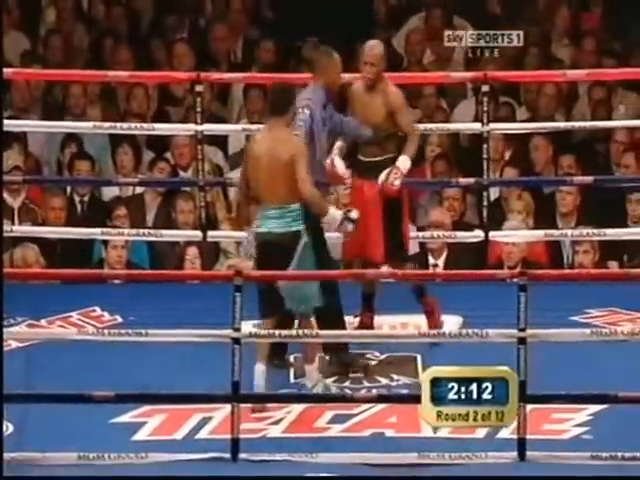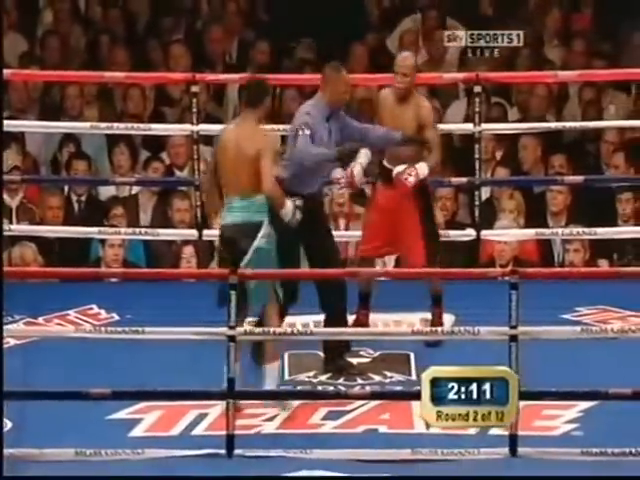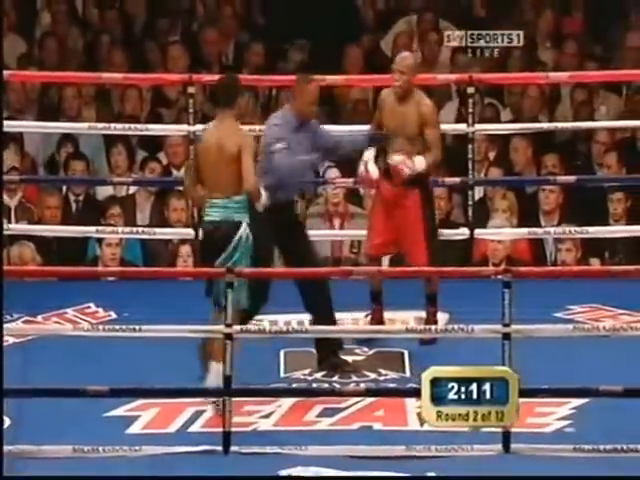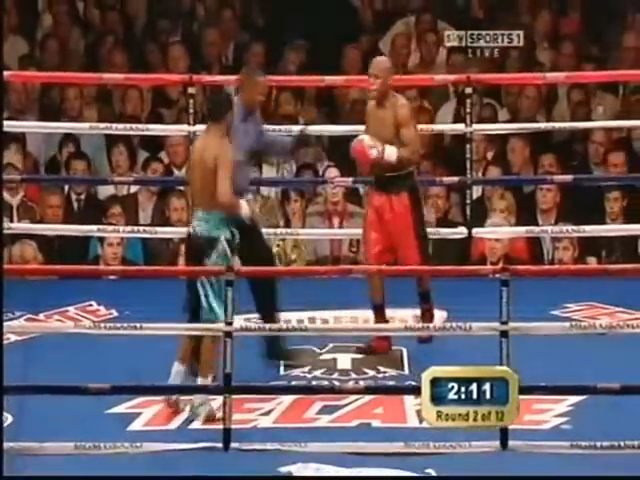
dt=0.3s
person 1, frame 1
left shoulder: (253, 143)
right shoulder: (295, 144)
left elbow: (244, 195)
right elbow: (307, 192)
right wrist: (339, 217)
left hip: (264, 232)
right hip: (290, 230)
left knee: (269, 312)
right knee: (305, 307)
left ankle: (260, 381)
right ankle: (312, 377)
person 1, frame 2
left shoulder: (224, 136)
right shoulder: (262, 138)
left elbow: (212, 185)
right elbow: (269, 188)
right wrist: (290, 210)
left hip: (229, 224)
right hip: (255, 223)
left knee: (237, 308)
right knee: (270, 302)
right ankle: (271, 380)
person 1, frame 3
left shoulder: (203, 136)
right shoulder: (241, 137)
left elbow: (192, 183)
right elbow: (250, 184)
right wrist: (261, 197)
left hip: (211, 222)
right hip: (234, 222)
left knee: (221, 301)
right knee: (231, 308)
left ankle: (211, 371)
right ankle: (215, 380)
person 1, frame 4
left shoulder: (197, 146)
right shoulder: (222, 149)
right elbow: (224, 197)
right wrist: (244, 208)
left hip: (197, 233)
right hip: (214, 236)
left knee: (199, 317)
right knee: (215, 321)
left ankle: (175, 384)
right ankle: (201, 399)
person 2, frame 1
left shoulder: (323, 105)
right shoulder: (308, 102)
left elbow: (343, 125)
right elbow: (298, 131)
left wrist: (374, 135)
right knee: (321, 270)
person 2, frame 2
left shoulder: (335, 117)
right shoulder: (308, 115)
left elbow: (365, 133)
right elbow: (304, 154)
left wrist: (402, 138)
right wrist: (336, 154)
left hip: (310, 201)
right hip: (289, 200)
left knee: (330, 273)
right knee: (287, 280)
left ankle: (335, 354)
person 2, frame 3
left shoulder: (308, 127)
right shoulder: (276, 127)
left elbow: (334, 144)
right elbow: (283, 168)
left wrist: (366, 140)
right wrist: (317, 159)
left hip: (287, 208)
right hip: (264, 209)
left knee: (312, 276)
right knee: (257, 287)
left ankle: (328, 353)
person 2, frame 4
left shoulder: (253, 116)
right shoulder: (227, 118)
left elbow: (265, 141)
left wrist: (292, 143)
right wrist: (246, 155)
left hip: (236, 199)
left knee: (262, 261)
left ankle: (272, 339)
person 3, frame 1
left shoulder: (393, 96)
right shoulder: (355, 90)
left elbow: (413, 136)
left wrist: (402, 165)
right wrist: (336, 153)
left hip: (386, 173)
right hip: (361, 172)
left knee: (394, 251)
right knee: (360, 250)
left ankle: (428, 306)
right ankle: (366, 316)
person 3, frame 2
left shoulder: (423, 109)
right shoulder: (384, 97)
left elbow: (435, 153)
left wrist: (420, 170)
right wrist: (360, 161)
left hip: (411, 184)
right hip: (385, 180)
left knee: (425, 255)
right knee: (367, 251)
left ankle: (436, 314)
right ankle: (362, 314)
person 3, frame 3
left shoulder: (425, 107)
right shoulder: (384, 97)
left elbow: (436, 153)
left wrist: (417, 164)
right wrist: (369, 158)
left hip: (414, 184)
right hip: (386, 180)
left knee: (424, 256)
right knee: (374, 251)
left ankle: (432, 314)
right ankle: (376, 314)
person 3, frame 4
left shoulder: (401, 108)
right shoulder: (371, 106)
left elbow: (413, 153)
left wrist: (384, 152)
right wrist: (367, 153)
left hip: (402, 188)
right hip: (377, 189)
left knee: (415, 258)
right knee: (372, 261)
left ankle: (426, 311)
right ankle: (381, 331)
